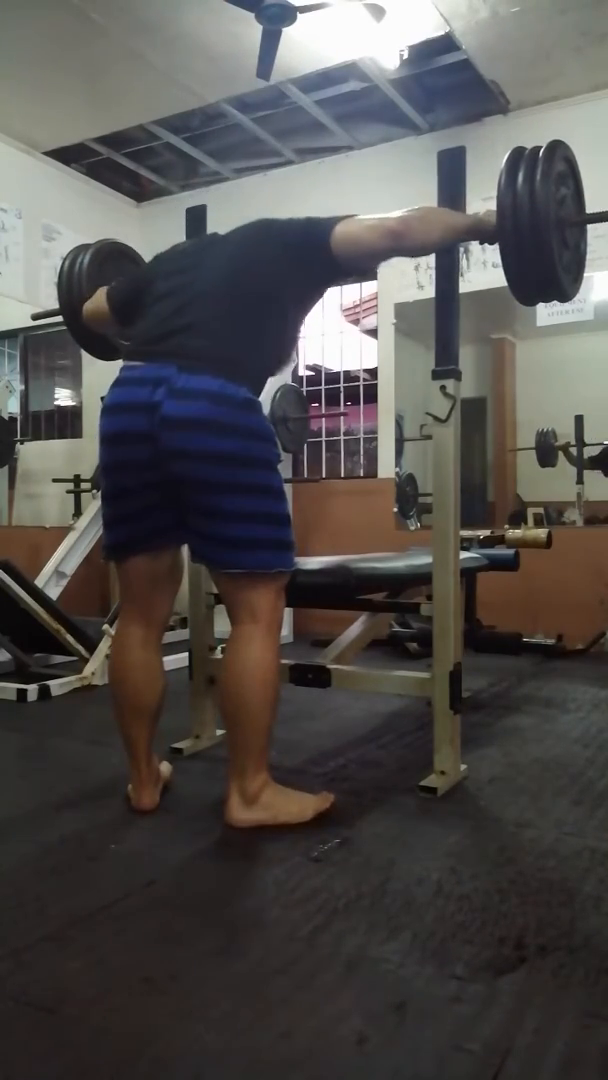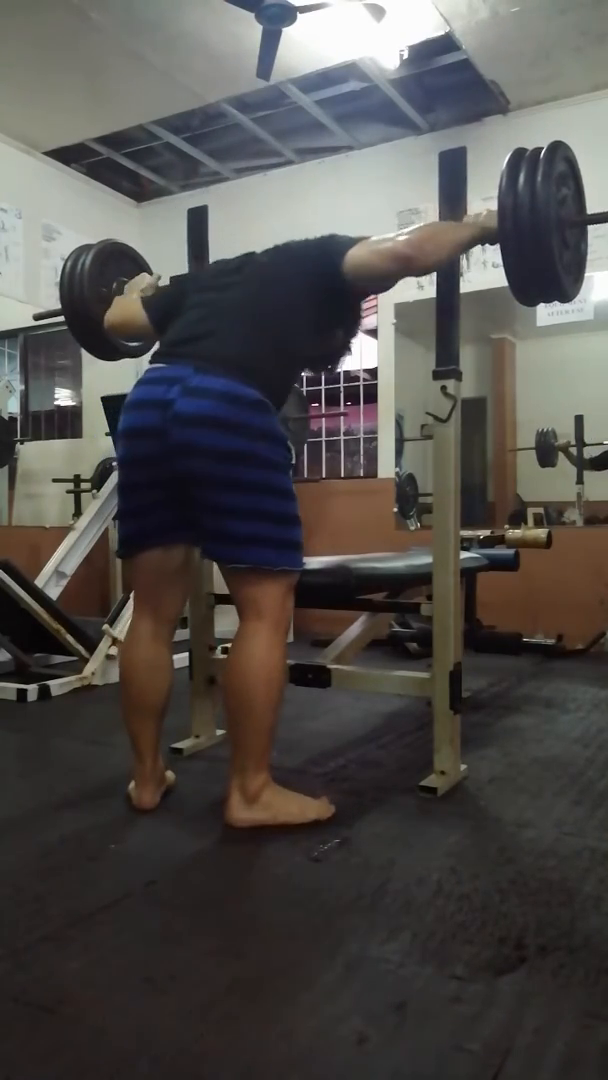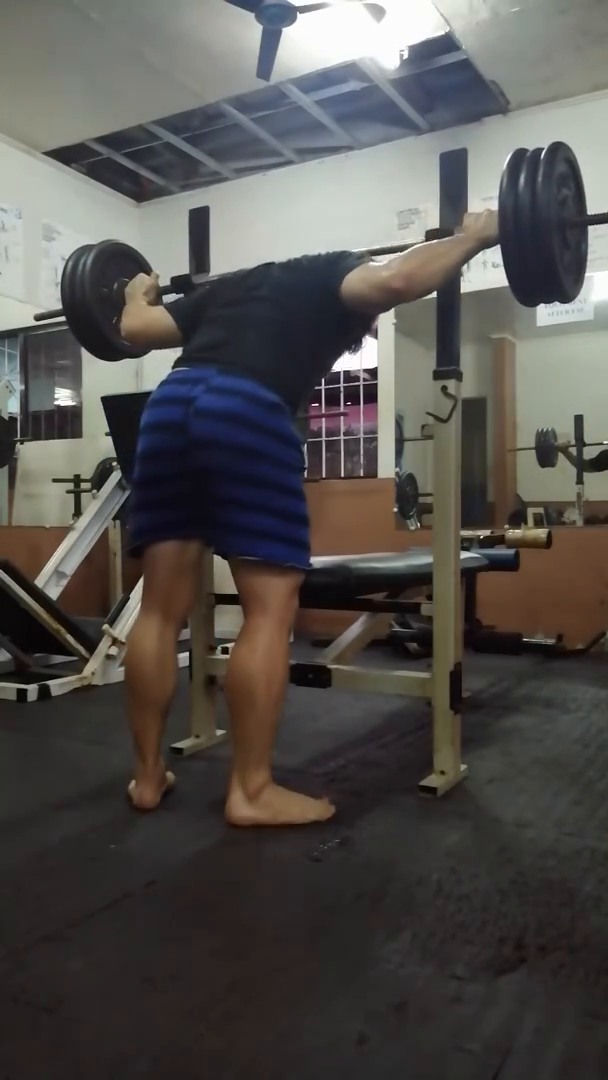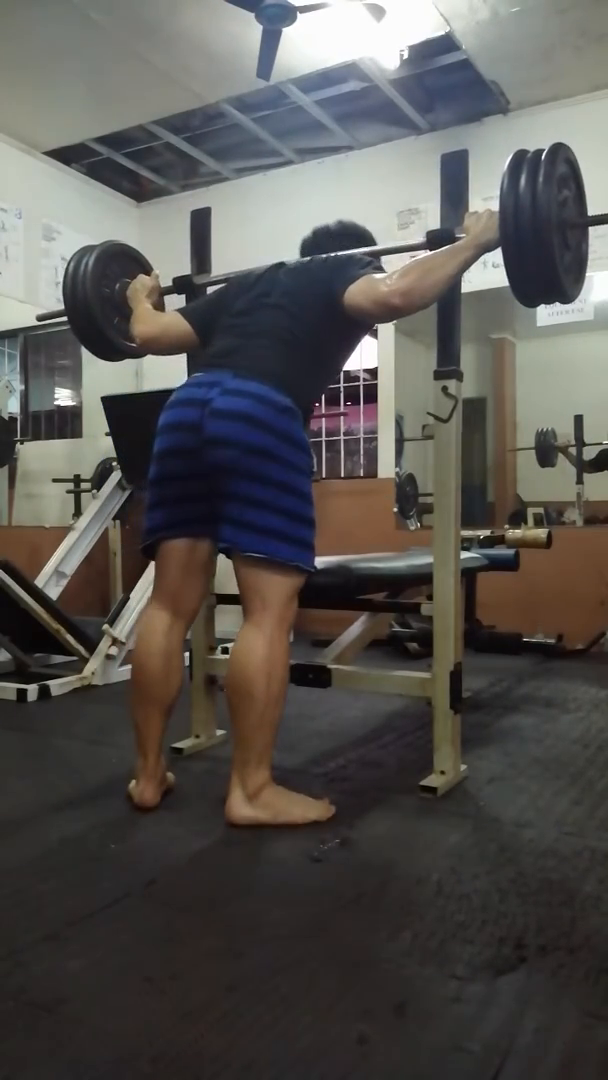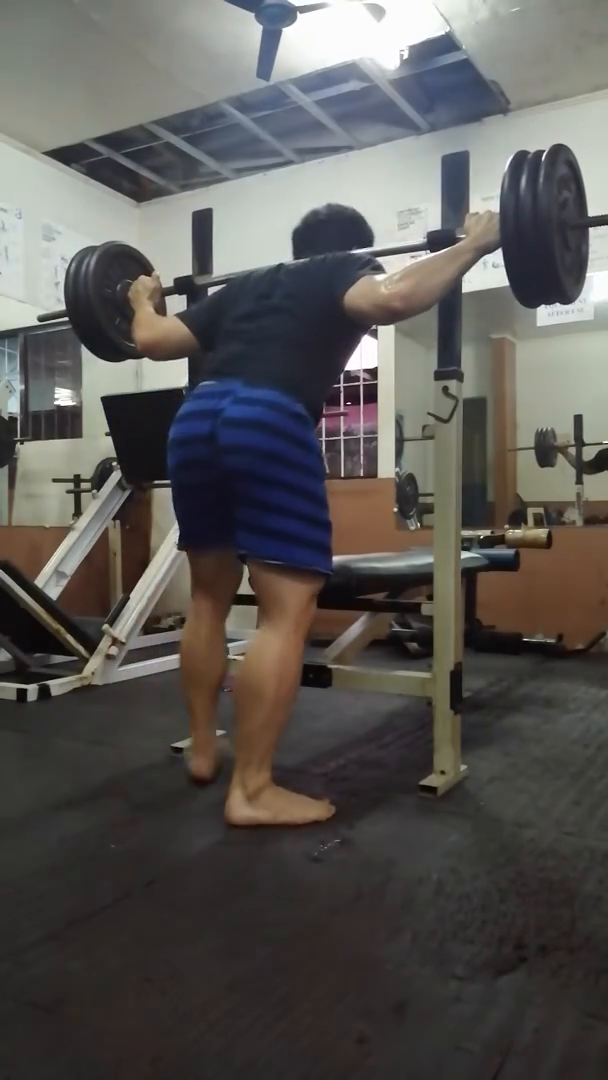
dt=0.4s
person 1, frame 1
left shoulder: (180, 256)
right shoulder: (292, 245)
left elbow: (94, 311)
right elbow: (393, 230)
left wrist: (136, 294)
right wrist: (478, 225)
left hip: (127, 402)
right hip: (213, 407)
left knee: (141, 615)
right knee: (257, 610)
left ankle: (143, 778)
right ankle: (250, 793)
person 1, frame 2
left shoulder: (217, 274)
right shoulder: (322, 264)
left elbow: (116, 320)
right elbow: (402, 253)
left wrist: (141, 290)
right wrist: (479, 228)
left hip: (147, 401)
right hip: (227, 410)
left knee: (153, 614)
right knee: (265, 609)
left ankle: (147, 777)
right ankle: (251, 792)
person 1, frame 3
left shoulder: (239, 282)
right shoulder: (336, 274)
left elbow: (135, 328)
right elbow: (393, 280)
left wrist: (138, 294)
right wrist: (473, 237)
left hip: (168, 404)
right hip: (245, 413)
left knee: (161, 609)
right knee: (270, 609)
left ankle: (147, 775)
right ankle: (252, 791)
person 1, frame 4
left shoulder: (249, 283)
right shoulder: (347, 273)
left elbow: (149, 333)
right elbow: (391, 295)
left wrist: (141, 297)
right wrist: (475, 243)
left hip: (186, 409)
right hip: (259, 417)
left knee: (170, 605)
right knee: (269, 611)
left ankle: (148, 773)
right ankle: (251, 790)
person 1, frame 5
left shoulder: (247, 285)
right shoulder: (346, 269)
left elbow: (151, 340)
right elbow: (390, 298)
left wrist: (143, 300)
right wrist: (475, 244)
left hip: (195, 420)
right hip: (269, 425)
left knee: (210, 598)
right knee: (286, 612)
left ankle: (202, 749)
right ankle: (252, 791)
